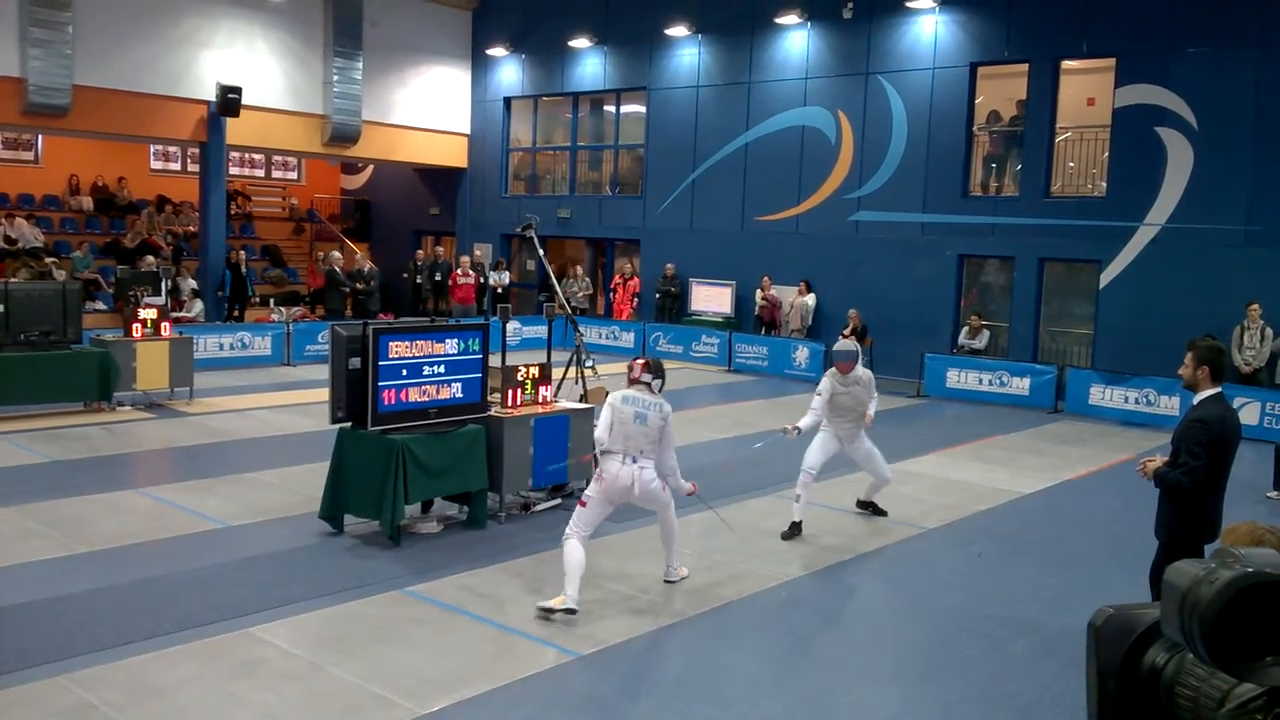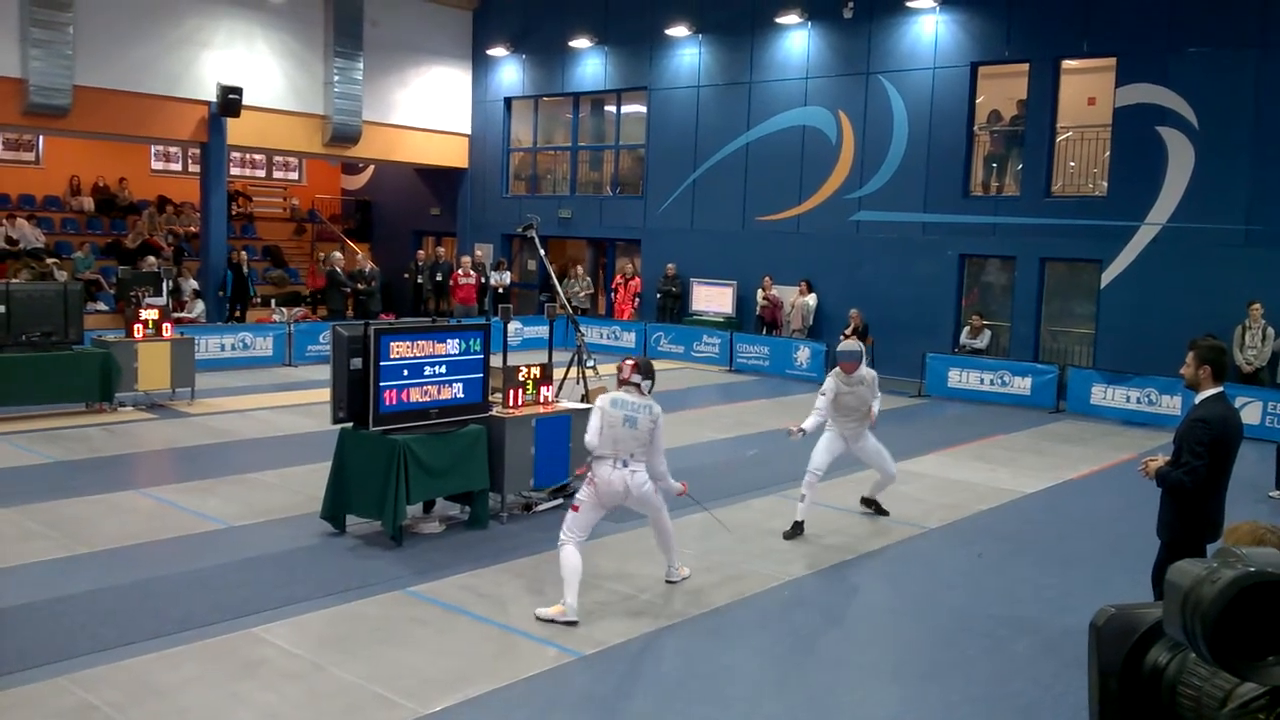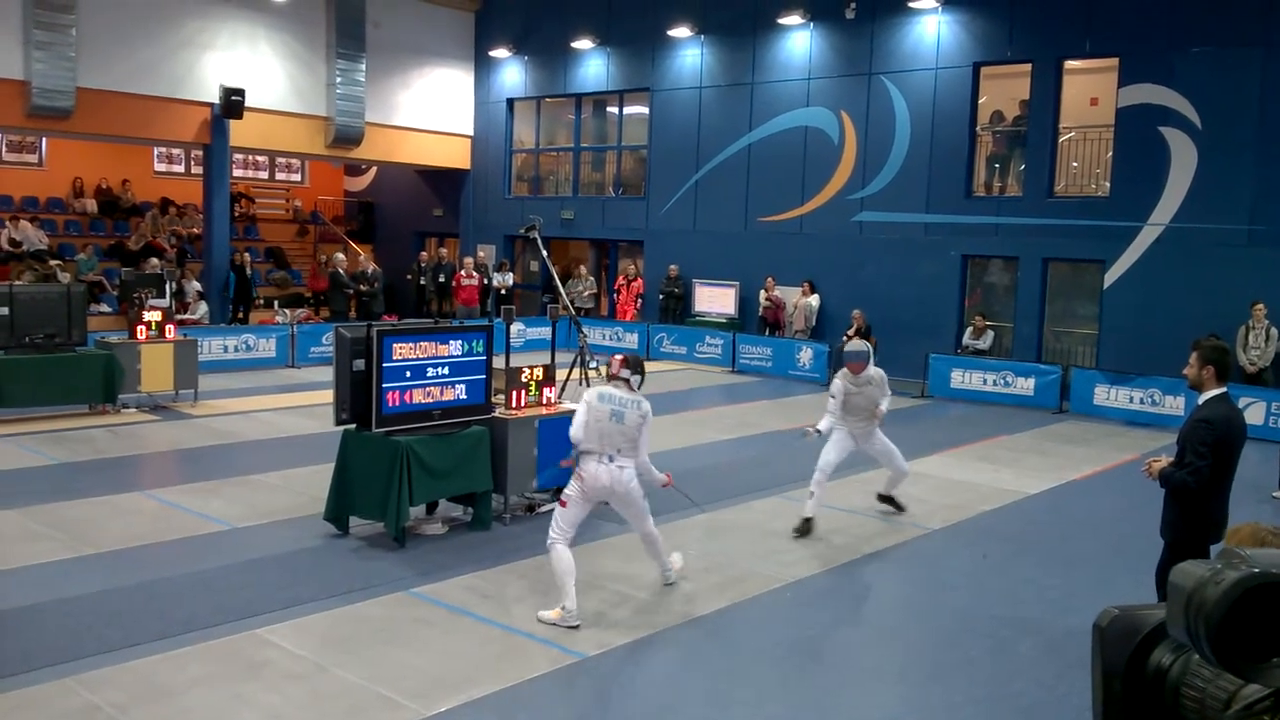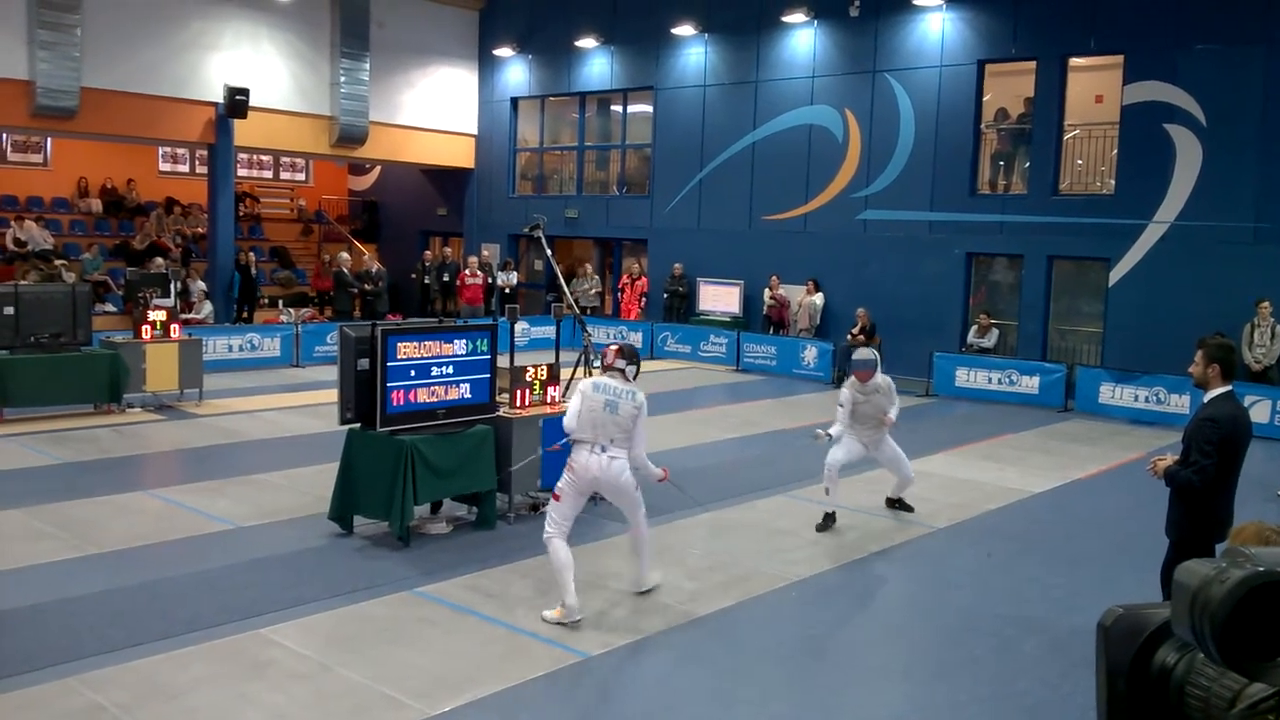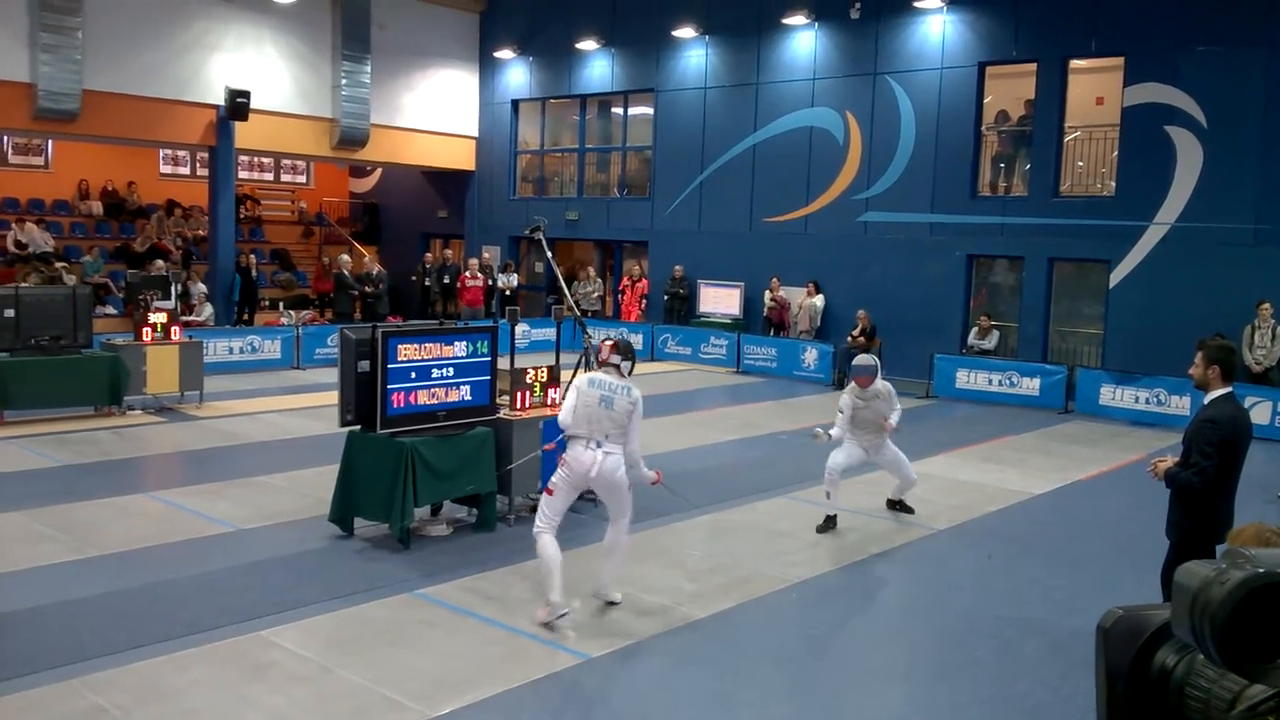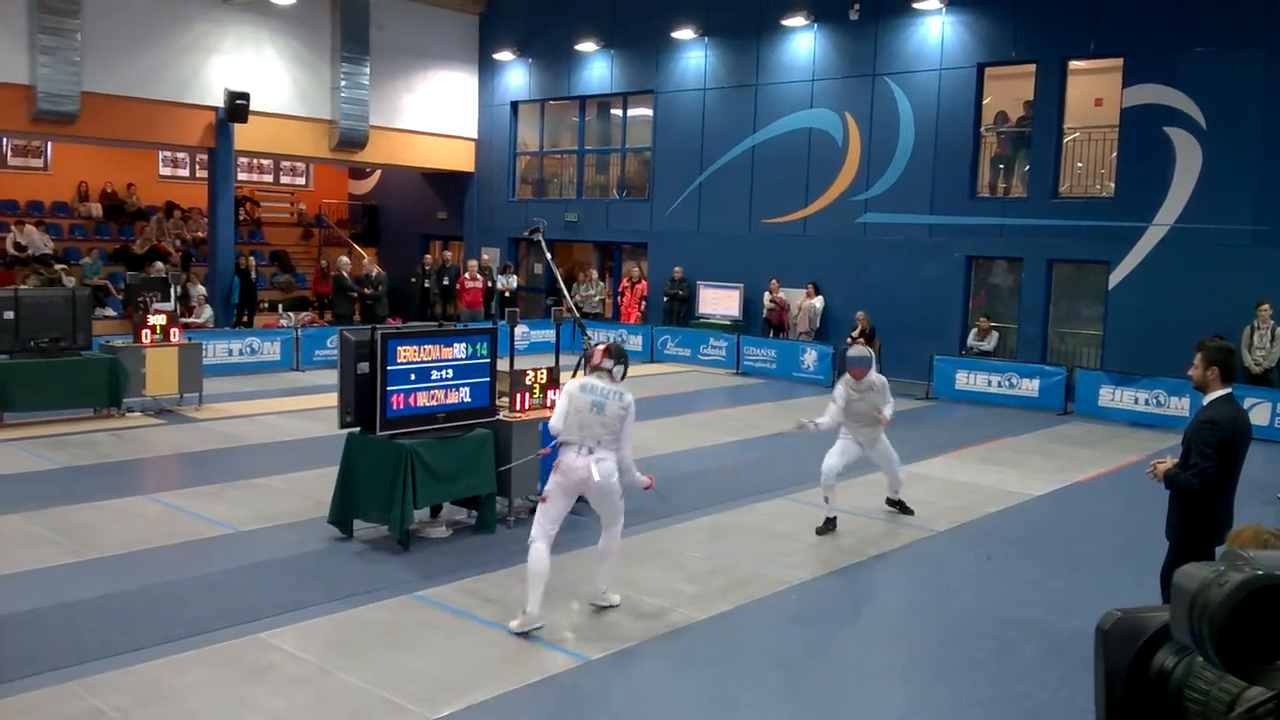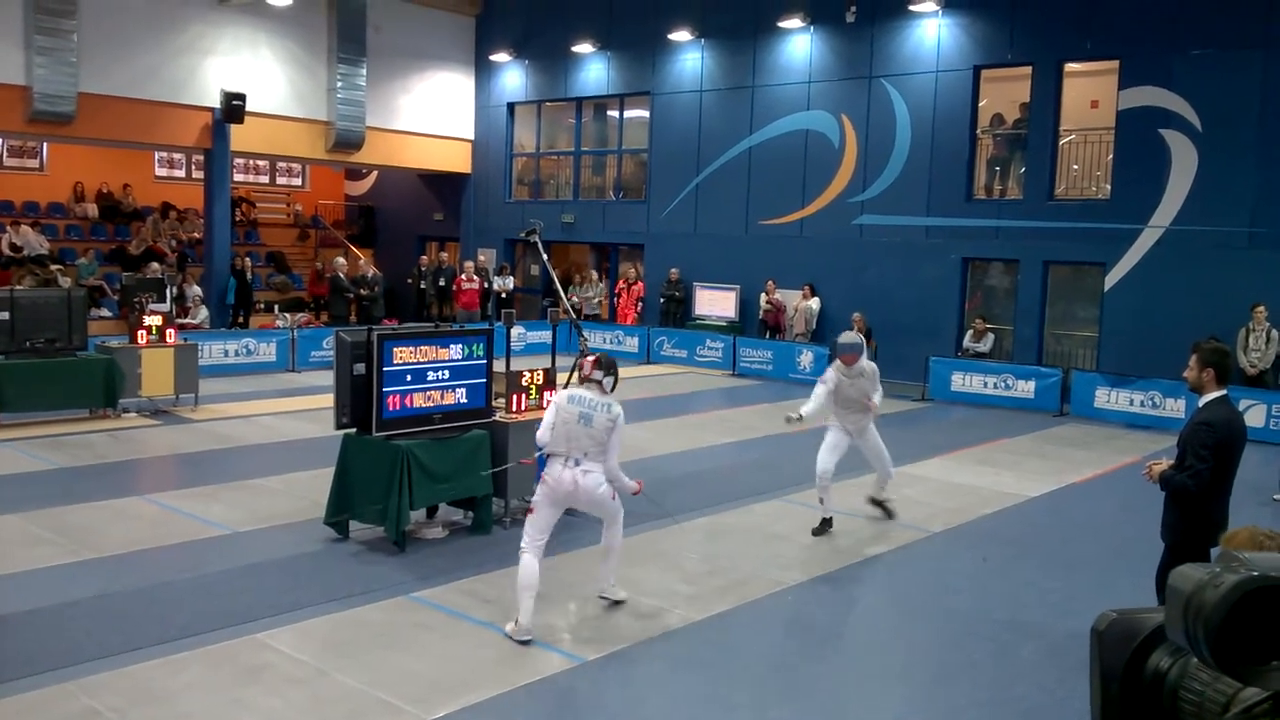
dt=0.1s
person 1, frame 1
left shoulder: (615, 398)
right shoulder: (663, 408)
left elbow: (601, 439)
right elbow: (667, 457)
right wrist: (682, 486)
left hip: (611, 475)
right hip: (645, 477)
left knee: (574, 536)
right knee: (667, 510)
left ankle: (569, 598)
right ankle: (672, 569)
person 1, frame 2
left shoulder: (605, 400)
right shoulder: (653, 409)
left elbow: (591, 443)
right elbow: (657, 460)
right wrist: (673, 486)
left hip: (603, 479)
right hip: (637, 480)
left knee: (569, 541)
right knee: (659, 513)
left ankle: (568, 606)
right ankle: (673, 568)
person 1, frame 3
left shoulder: (593, 395)
right shoulder: (643, 407)
left elbow: (576, 436)
right elbow: (640, 459)
left wrist: (594, 439)
right wrist: (660, 479)
left hip: (589, 474)
right hip: (624, 477)
left knee: (557, 541)
right knee: (643, 523)
left ankle: (569, 609)
right ankle: (667, 570)
person 1, frame 4
left shoulder: (588, 385)
right shoulder: (638, 398)
left elbow: (569, 426)
right elbow: (636, 452)
left wrist: (589, 428)
right wrist: (655, 474)
left hip: (582, 465)
right hip: (617, 469)
left knee: (554, 535)
right knee: (638, 518)
left ankle: (570, 605)
right ankle: (643, 578)
person 1, frame 5
left shoulder: (583, 381)
right shoulder: (634, 394)
left elbow: (564, 422)
right elbow: (631, 448)
left wrist: (583, 424)
right wrist: (646, 475)
left hip: (576, 460)
right hip: (612, 465)
left knee: (543, 529)
right knee: (619, 521)
left ankle: (555, 602)
right ankle: (606, 589)
person 1, frame 6
left shoulder: (574, 386)
right shoulder: (625, 399)
left elbow: (555, 428)
right elbow: (622, 453)
right wrist: (638, 480)
left hip: (570, 466)
right hip: (604, 470)
left knee: (541, 538)
right knee: (613, 527)
left ankle: (531, 614)
right ankle: (601, 594)
person 1, frame 7
left shoulder: (562, 397)
right shoulder: (614, 411)
left elbow: (542, 440)
right elbow: (610, 464)
right wrist: (629, 486)
left hip: (556, 478)
right hip: (592, 482)
left knee: (530, 549)
right knee: (614, 518)
left ankle: (523, 624)
right ankle: (609, 586)
person 2, frame 1
left shoulder: (1200, 419)
right shoulder: (1225, 411)
left elbow: (1187, 481)
left wrist: (1158, 472)
right wrist: (1169, 462)
left hip: (1185, 521)
right hip: (1200, 517)
left knee: (1164, 585)
person 2, frame 2
left shoulder: (1202, 418)
right shoulder: (1227, 411)
left elbow: (1189, 480)
left wrist: (1160, 472)
right wrist: (1170, 462)
left hip: (1187, 521)
right hip: (1202, 517)
left knee: (1166, 585)
person 2, frame 3
left shoulder: (1205, 419)
right shoulder: (1231, 411)
left elbow: (1192, 481)
left wrist: (1163, 473)
right wrist: (1174, 463)
left hip: (1190, 522)
right hip: (1206, 517)
left knee: (1170, 584)
person 2, frame 4
left shoulder: (1211, 417)
right shoulder: (1236, 410)
left elbow: (1197, 480)
left wrist: (1168, 472)
right wrist: (1179, 461)
left hip: (1195, 520)
right hip: (1211, 516)
left knee: (1176, 584)
person 2, frame 5
left shoulder: (1211, 419)
right shoulder: (1236, 411)
left elbow: (1198, 481)
left wrist: (1168, 473)
right wrist: (1180, 463)
left hip: (1196, 522)
right hip: (1212, 517)
left knee: (1175, 585)
person 2, frame 6
left shoulder: (1211, 419)
right shoulder: (1236, 412)
left elbow: (1197, 482)
left wrist: (1168, 474)
right wrist: (1179, 464)
left hip: (1195, 523)
right hip: (1211, 518)
left knee: (1175, 587)
person 2, frame 7
left shoulder: (1206, 421)
right shoulder: (1231, 414)
left elbow: (1193, 484)
left wrist: (1164, 476)
right wrist: (1175, 466)
left hip: (1191, 525)
right hip: (1207, 520)
left knee: (1170, 586)
person 3, frame 1
left shoulder: (866, 376)
right shoulder: (829, 380)
left elbow: (872, 397)
right elbow: (815, 413)
left wrist: (870, 413)
right wrist: (797, 428)
left hip: (856, 435)
right hip: (830, 433)
left knee: (884, 477)
right knee: (809, 469)
left ankle: (865, 501)
right ankle: (796, 523)
person 3, frame 2
left shoulder: (870, 376)
right shoulder: (833, 380)
right elbow: (819, 413)
left wrist: (874, 410)
right wrist: (801, 429)
left hip: (861, 434)
right hip: (835, 432)
left knee: (890, 473)
right knee: (814, 469)
left ankle: (869, 498)
right ankle: (799, 522)
person 3, frame 3
left shoulder: (878, 376)
right shoulder: (840, 381)
left elbow: (885, 395)
right elbow: (831, 416)
left wrist: (882, 408)
right wrist: (816, 431)
left hip: (870, 432)
right hip: (845, 432)
left knee: (901, 470)
right knee: (824, 466)
left ankle: (886, 495)
right ankle: (807, 519)
person 3, frame 4
left shoulder: (886, 383)
right shoulder: (849, 389)
left elbow: (894, 403)
right elbow: (841, 423)
left wrist: (891, 416)
right wrist: (828, 434)
left hip: (880, 439)
right hip: (855, 438)
left knee: (907, 477)
right knee: (832, 461)
left ankle: (893, 499)
right ankle: (830, 514)
person 3, frame 5
left shoulder: (886, 389)
right shoulder: (849, 395)
left elbow: (896, 409)
right elbow: (841, 428)
left wrist: (892, 422)
right wrist: (827, 435)
left hip: (881, 443)
right hip: (855, 444)
left knee: (910, 480)
right knee: (833, 465)
left ankle: (894, 500)
right ankle: (831, 516)
person 3, frame 6
left shoulder: (880, 382)
right shoulder: (843, 387)
left elbow: (889, 403)
right elbow: (830, 418)
left wrist: (886, 415)
right wrist: (814, 424)
left hip: (876, 438)
right hip: (850, 438)
left knee: (896, 477)
right knee: (828, 469)
left ankle: (893, 499)
right ankle: (830, 518)
person 3, frame 7
left shoulder: (871, 369)
right shoulder: (833, 373)
right elbow: (816, 400)
left wrist: (875, 402)
right wrist: (799, 416)
left hip: (865, 428)
right hip: (839, 428)
left knee: (886, 472)
right knee: (823, 471)
left ankle: (878, 498)
right ankle: (826, 518)
